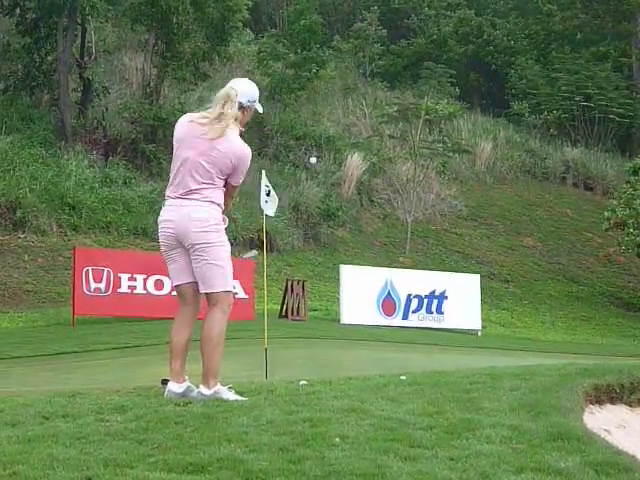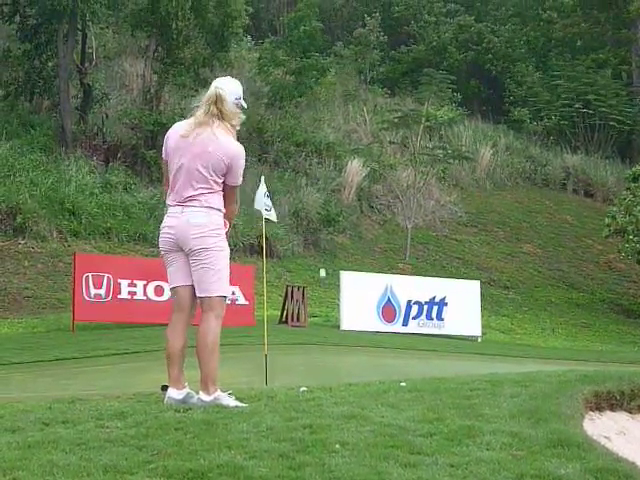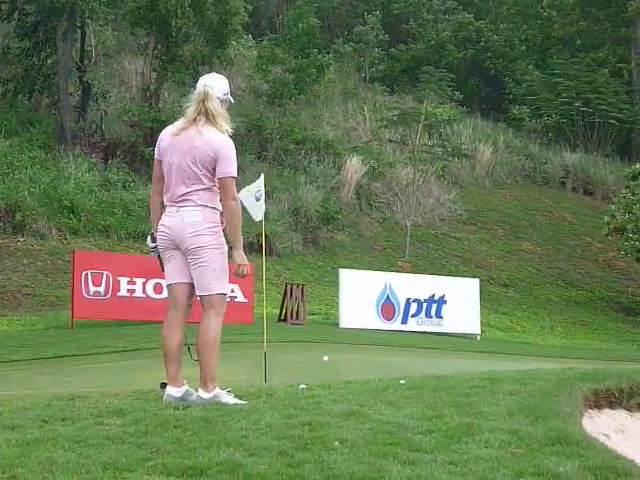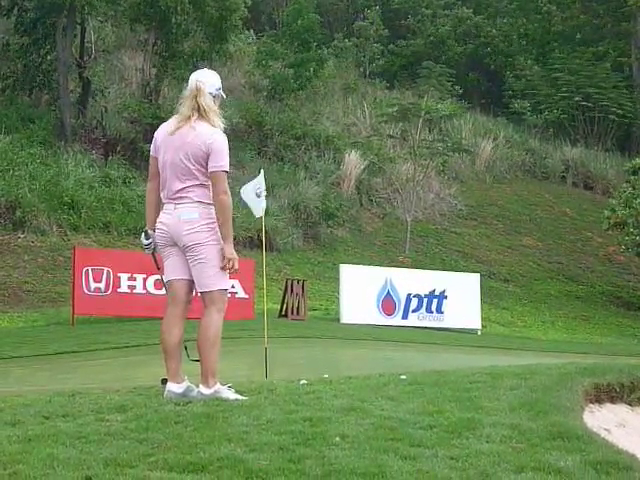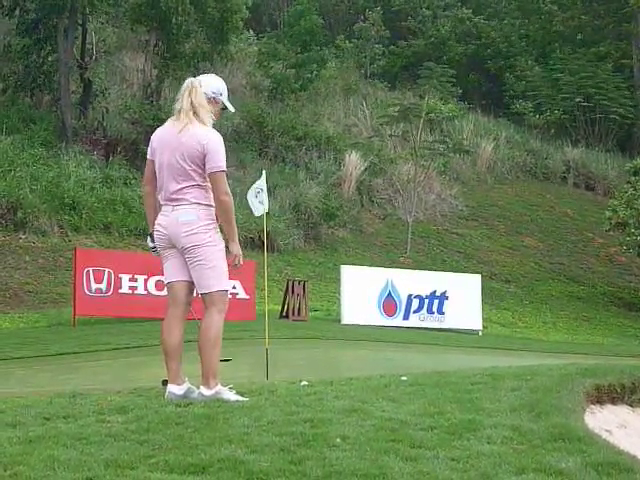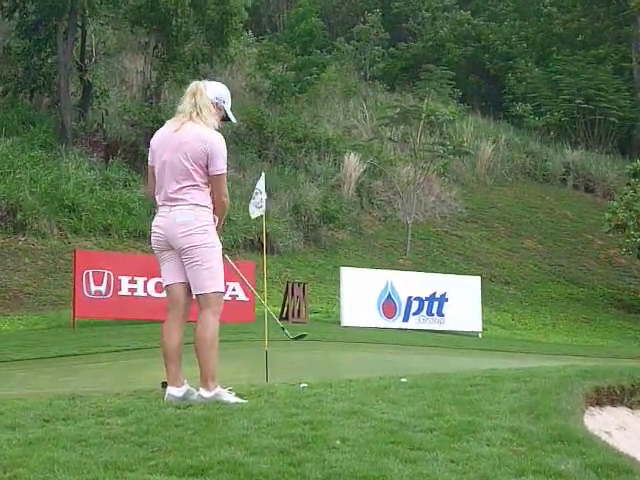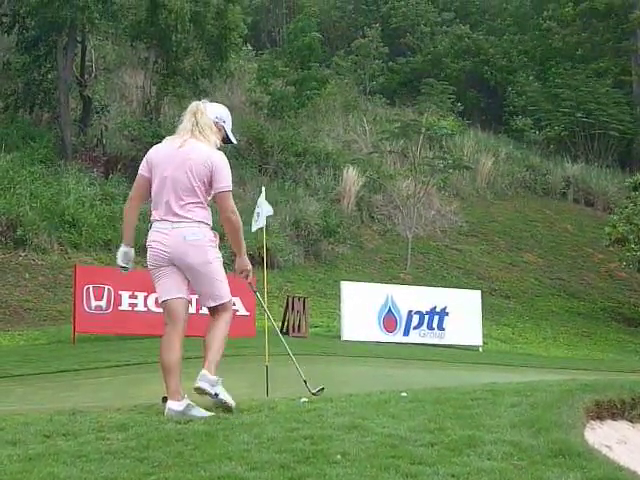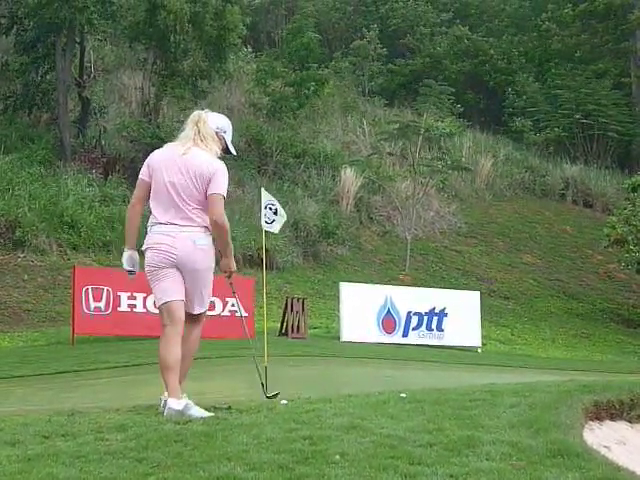
dt=0.4s
person 1, frame 1
left shoulder: (185, 123)
right shoulder: (240, 150)
left hip: (170, 217)
right hip: (203, 220)
left knee: (187, 304)
right knee: (220, 303)
left ankle: (177, 382)
right ankle: (210, 386)
person 1, frame 2
left shoulder: (175, 132)
right shoulder: (233, 149)
left elbow: (168, 182)
right elbow: (230, 203)
right wrist: (224, 231)
left hip: (172, 223)
right hip: (205, 226)
left knee: (181, 309)
right knee: (213, 310)
left ankle: (176, 389)
right ankle: (209, 392)
person 1, frame 3
left shoulder: (168, 134)
right shoulder: (221, 142)
left elbow: (157, 188)
right elbow: (229, 199)
left wrist: (155, 230)
right wrist: (237, 248)
left hip: (171, 224)
right hip: (202, 225)
left knee: (177, 307)
right knee: (214, 307)
left ankle: (174, 386)
right ankle: (209, 389)
person 1, frame 4
left shoulder: (163, 131)
right shoulder: (213, 136)
left elbow: (152, 184)
right elbow: (221, 194)
left wrist: (150, 229)
right wrist: (228, 242)
left hip: (168, 221)
right hip: (199, 222)
left knee: (177, 303)
right knee: (215, 303)
left ankle: (175, 383)
right ankle: (209, 385)
person 1, frame 5
left shoulder: (160, 134)
right shoulder: (209, 137)
left elbow: (148, 186)
right elbow: (221, 195)
left wrist: (153, 230)
right wrist: (233, 240)
left hip: (167, 223)
right hip: (197, 224)
left knee: (177, 305)
right knee: (216, 304)
left ankle: (176, 384)
right ankle: (210, 386)
person 1, frame 6
left shoulder: (161, 135)
right shoulder: (211, 138)
left elbow: (152, 189)
right elbow: (220, 197)
right wrist: (216, 229)
left hip: (162, 224)
right hip: (195, 224)
left knee: (176, 308)
right knee: (211, 306)
left ankle: (175, 386)
right ankle: (209, 388)
person 1, frame 7
left shoulder: (157, 151)
right shoulder: (214, 157)
left elbow: (134, 201)
right elbow: (229, 214)
left wrist: (126, 244)
right wrist: (242, 255)
left hip: (159, 240)
right hip: (195, 239)
left knee: (174, 322)
right knee: (223, 310)
left ankle: (175, 400)
right ankle: (209, 375)
person 1, frame 8
left shoulder: (157, 156)
right shoulder: (214, 166)
left elbow: (135, 205)
right elbow: (217, 218)
left wrist: (130, 248)
right wrist: (228, 256)
left hip: (159, 243)
right hip: (196, 244)
left knee: (173, 324)
right knee: (194, 321)
left ankle: (174, 398)
right ankle: (174, 394)
